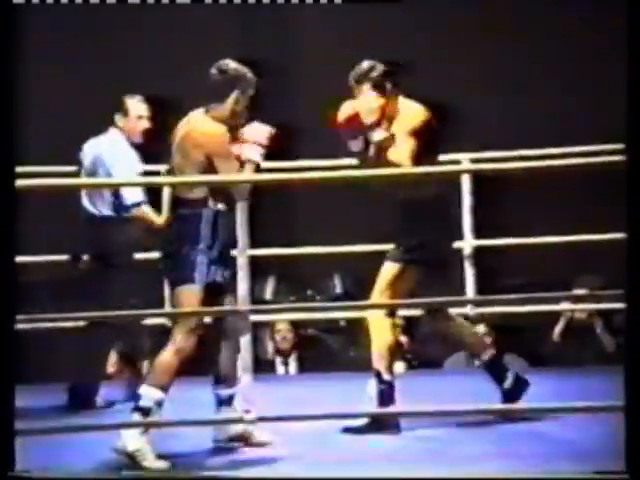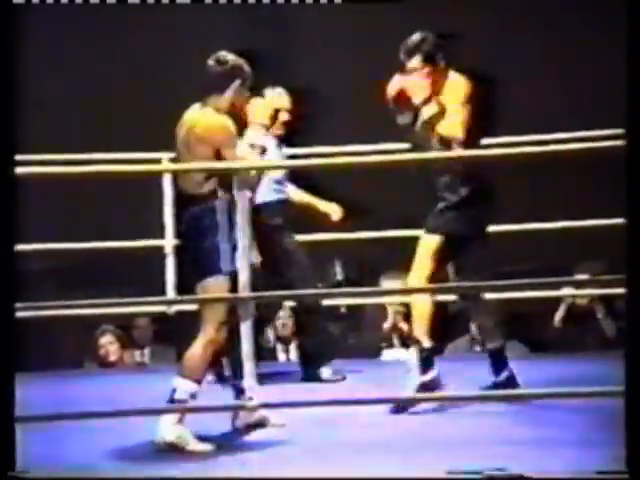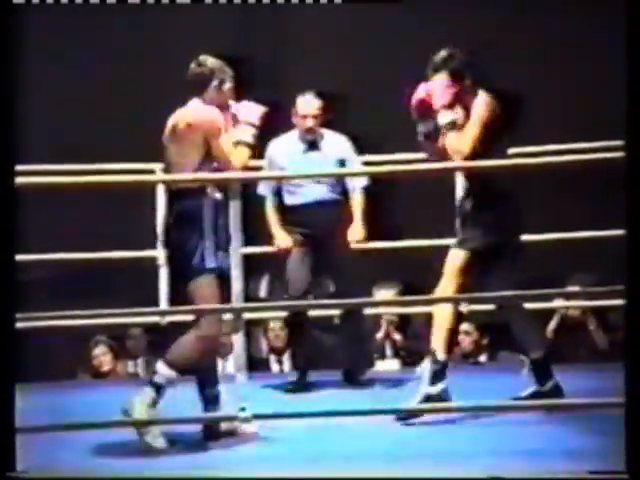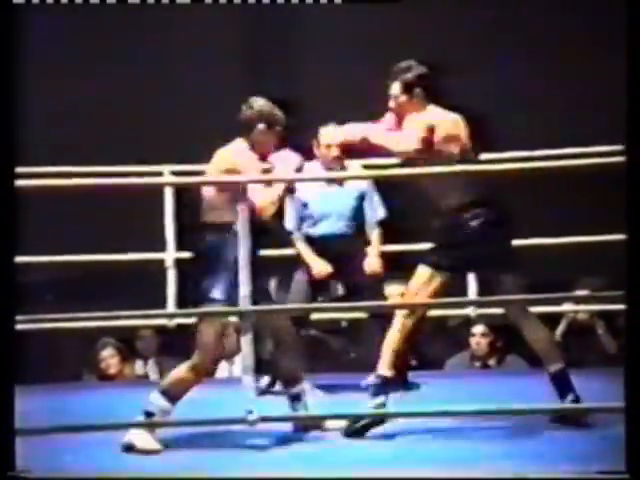
dt=0.7s
person 1, frame 1
left shoulder: (195, 122)
right shoulder: (214, 133)
right elbow: (236, 191)
left wrist: (241, 146)
right wrist: (254, 149)
left hip: (203, 230)
right hip: (197, 232)
left knee: (235, 324)
right knee: (184, 340)
right ankle: (133, 432)
person 1, frame 2
left shoulder: (193, 115)
right shoulder: (220, 124)
left wrist: (243, 125)
left hip: (198, 218)
right hip: (212, 222)
left knee: (234, 316)
right knee: (213, 330)
left ankle: (245, 407)
right ankle: (171, 422)
person 1, frame 3
left shoulder: (183, 118)
right shoulder: (208, 116)
right elbow: (234, 167)
left wrist: (233, 122)
right wrist: (246, 127)
left hip: (192, 220)
right hip: (199, 220)
left knee: (214, 327)
right knee: (208, 328)
left ankle: (215, 415)
right ankle: (144, 402)
person 1, frame 4
left shoulder: (243, 158)
right shoulder: (240, 159)
left elbow: (255, 203)
right elbow: (264, 211)
left wrist: (273, 170)
right wrist: (282, 174)
left hip: (235, 255)
right hip: (224, 254)
left knee: (285, 333)
right knee: (208, 355)
left ankle: (302, 412)
right ankle: (142, 425)
person 2, frame 1
left shoulder: (409, 116)
right shoulder: (394, 120)
left elbow: (402, 169)
left wrist: (378, 134)
right wrist: (361, 144)
left hip: (425, 218)
right hip: (423, 217)
left knee: (380, 305)
right knee: (435, 311)
left ankle: (386, 408)
right ankle: (506, 379)
person 2, frame 2
left shoulder: (457, 86)
right shoulder: (434, 92)
left elbow: (457, 136)
right elbow: (426, 146)
left wrist: (426, 106)
right wrist: (409, 115)
left hip: (465, 192)
right hip: (454, 193)
left knee: (419, 278)
right knee: (466, 287)
left ankle: (426, 371)
right ankle: (503, 373)
person 2, frame 3
left shoulder: (482, 103)
right shoulder: (460, 108)
left elbow: (463, 151)
right elbow: (443, 156)
left wrist: (444, 113)
right wrist: (430, 121)
left hip: (487, 211)
right hip: (480, 211)
left knee: (446, 292)
right knee: (507, 301)
left ankle: (435, 384)
right ankle: (546, 382)
person 2, frame 4
left shoulder: (424, 122)
right shoulder: (447, 121)
left elbow: (405, 148)
left wrist: (364, 134)
right wrist: (377, 134)
left hip: (465, 224)
right hip: (485, 221)
left knee: (408, 311)
right knee: (518, 311)
left ankle: (379, 398)
right ankle: (568, 397)
person 3, frame 1
left shoulder: (91, 146)
right shoulder: (122, 153)
left elbow: (85, 193)
right elbow: (134, 205)
right wrist: (165, 224)
left hip: (95, 230)
right hip: (116, 234)
left knee: (126, 308)
right knee: (109, 312)
left ankle: (134, 374)
right ankle: (83, 392)
person 3, frame 2
left shoulder: (273, 143)
right shoulder: (257, 145)
right elbow: (247, 198)
left wrist: (321, 204)
right wrist: (254, 245)
left hip: (276, 222)
right hip: (268, 224)
right knee: (304, 288)
right ankle: (316, 364)
person 3, frame 3
left shoulder: (339, 143)
right shoulder: (278, 148)
left elbow: (356, 186)
right elbow: (268, 195)
left wrist: (357, 222)
right wrist: (277, 232)
left hip: (333, 224)
right hip: (297, 226)
left knee: (349, 294)
right knee: (297, 291)
left ankle: (355, 369)
right ankle: (300, 370)
person 3, frame 4
left shoulder: (360, 179)
right shoulder: (302, 178)
left elbow: (374, 221)
right elbow: (293, 229)
left wrist: (373, 253)
right wrist: (314, 261)
left hip: (350, 250)
right hip: (315, 252)
left knee: (376, 310)
